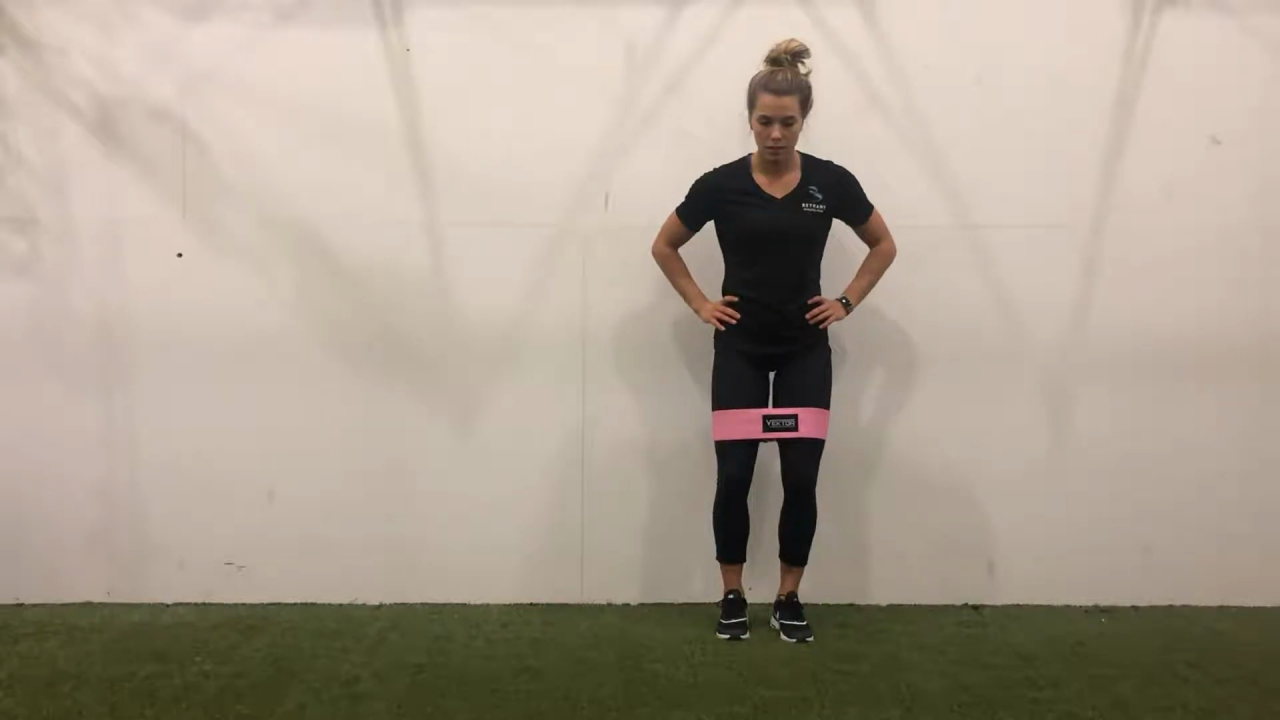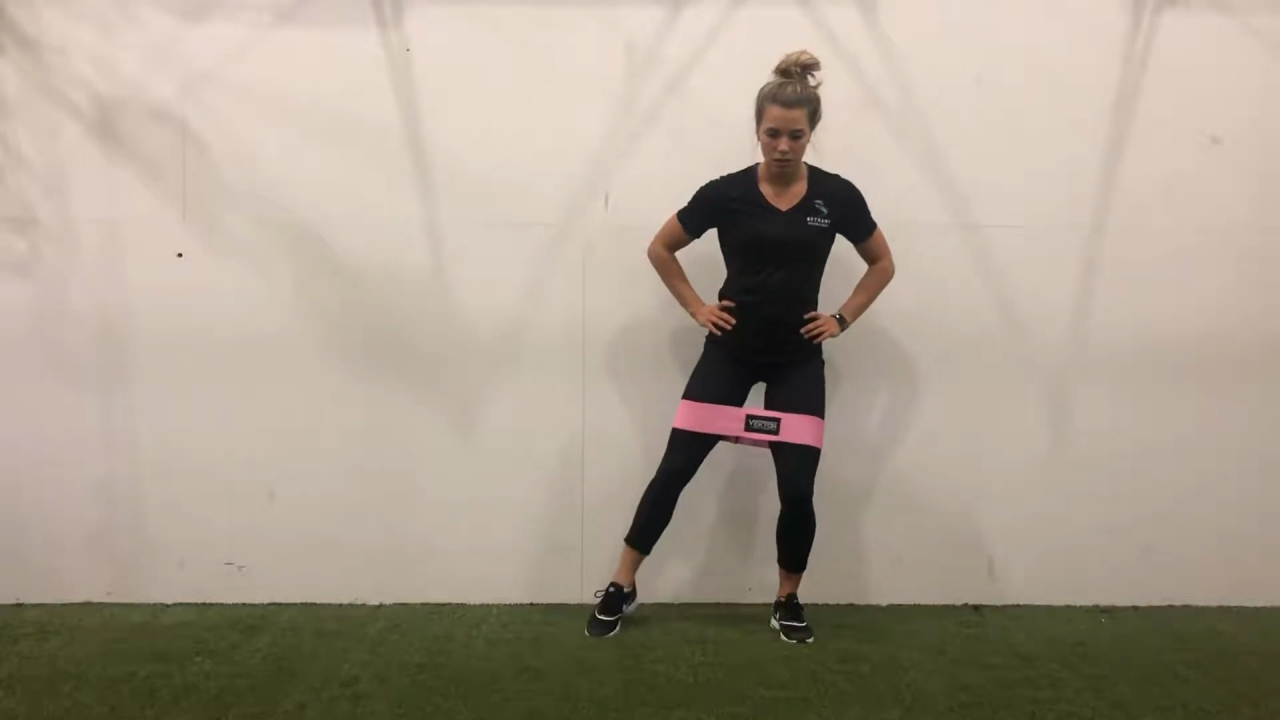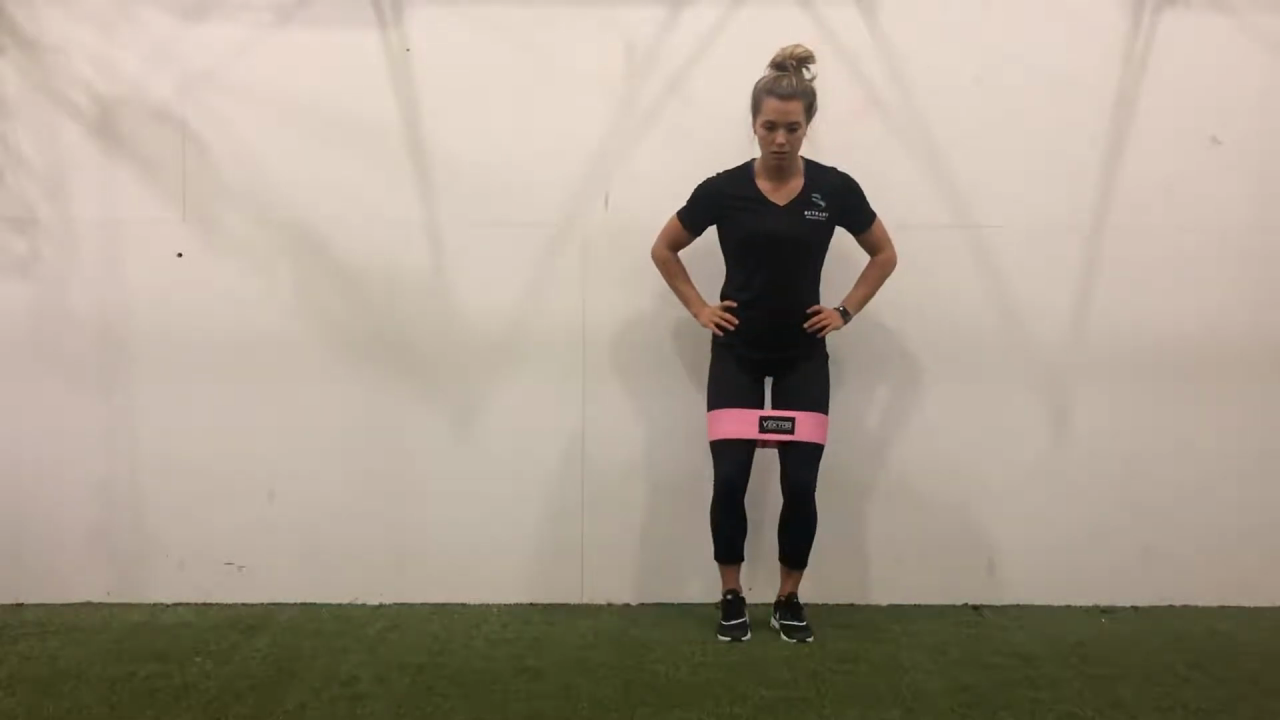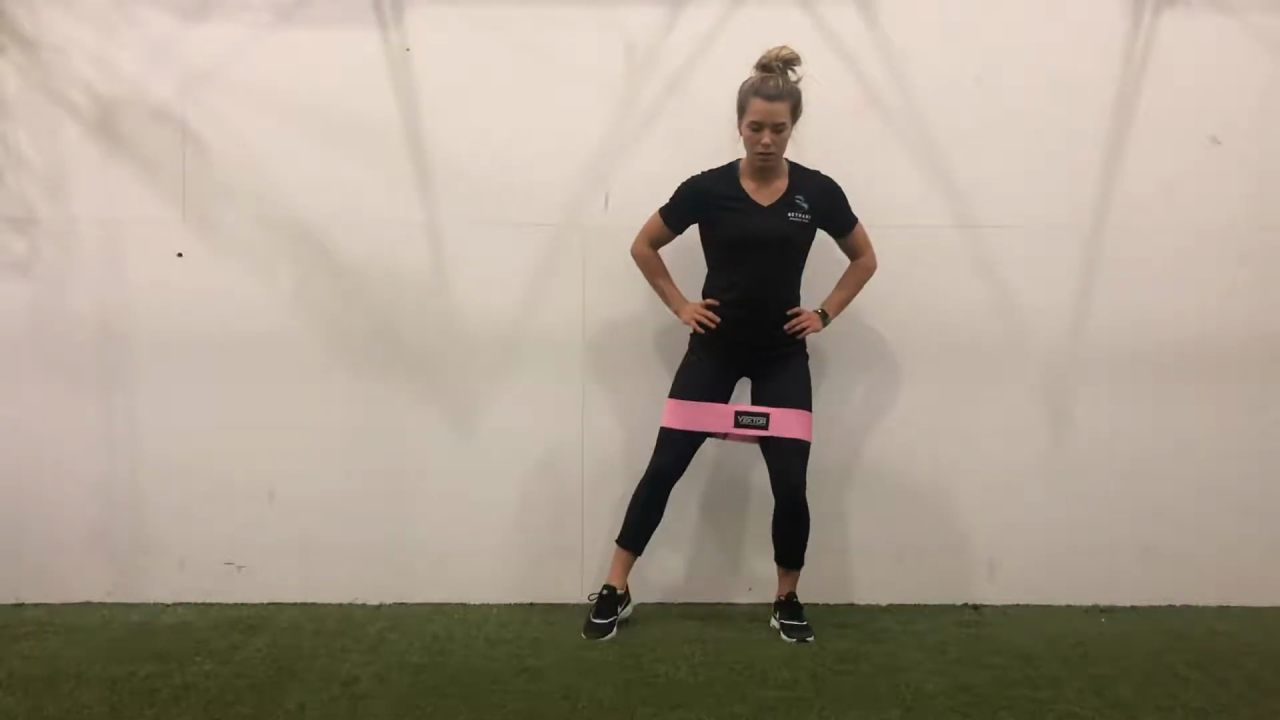
dt=0.7s
person 1, frame 1
left shoulder: (831, 181)
right shoulder: (722, 184)
left elbow: (883, 246)
right elbow: (664, 247)
left wrist: (846, 302)
right wrist: (700, 303)
left hip: (805, 351)
right hip: (739, 348)
left knee: (800, 482)
right knee: (734, 479)
left ankle: (788, 599)
right ankle: (732, 596)
person 1, frame 2
left shoulder: (837, 196)
right shoulder: (726, 193)
left elbow: (883, 265)
right elbow: (660, 249)
left wrist: (842, 319)
right wrist: (695, 307)
left hip: (798, 361)
right hip: (730, 353)
left knee: (798, 491)
right knee: (675, 470)
left ankle: (788, 602)
right ankle: (621, 587)
person 1, frame 3
left shoulder: (835, 189)
right shoulder: (723, 189)
left elbow: (884, 256)
right elbow: (663, 250)
left wrist: (845, 311)
right wrist: (699, 308)
left hip: (803, 356)
right hip: (737, 353)
left knee: (800, 486)
right knee: (729, 481)
left ankle: (789, 600)
right ankle: (731, 596)
person 1, frame 4
left shoulder: (817, 191)
right shoulder: (706, 188)
left elbow: (864, 260)
right elbow: (644, 246)
left wrist: (824, 314)
right wrist: (679, 305)
left hip: (782, 357)
right hip: (714, 349)
left knee: (791, 487)
right knee: (664, 469)
left ankle: (787, 601)
right ankle: (614, 591)
